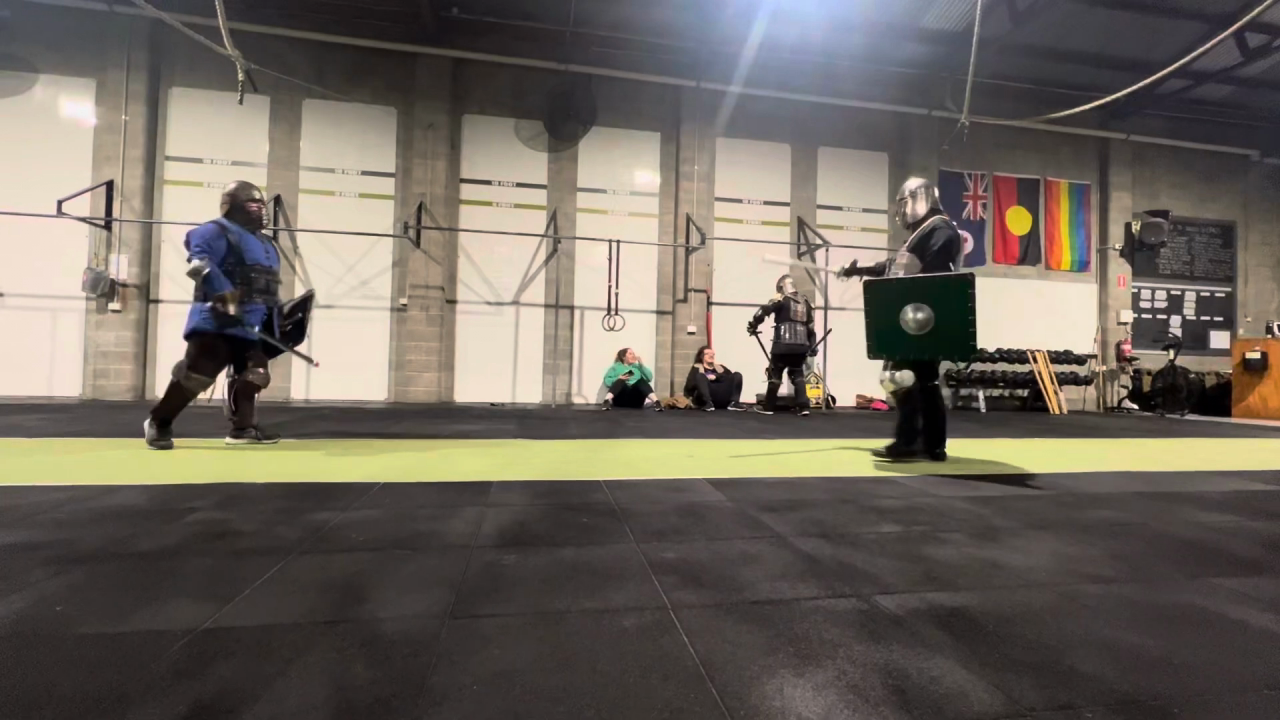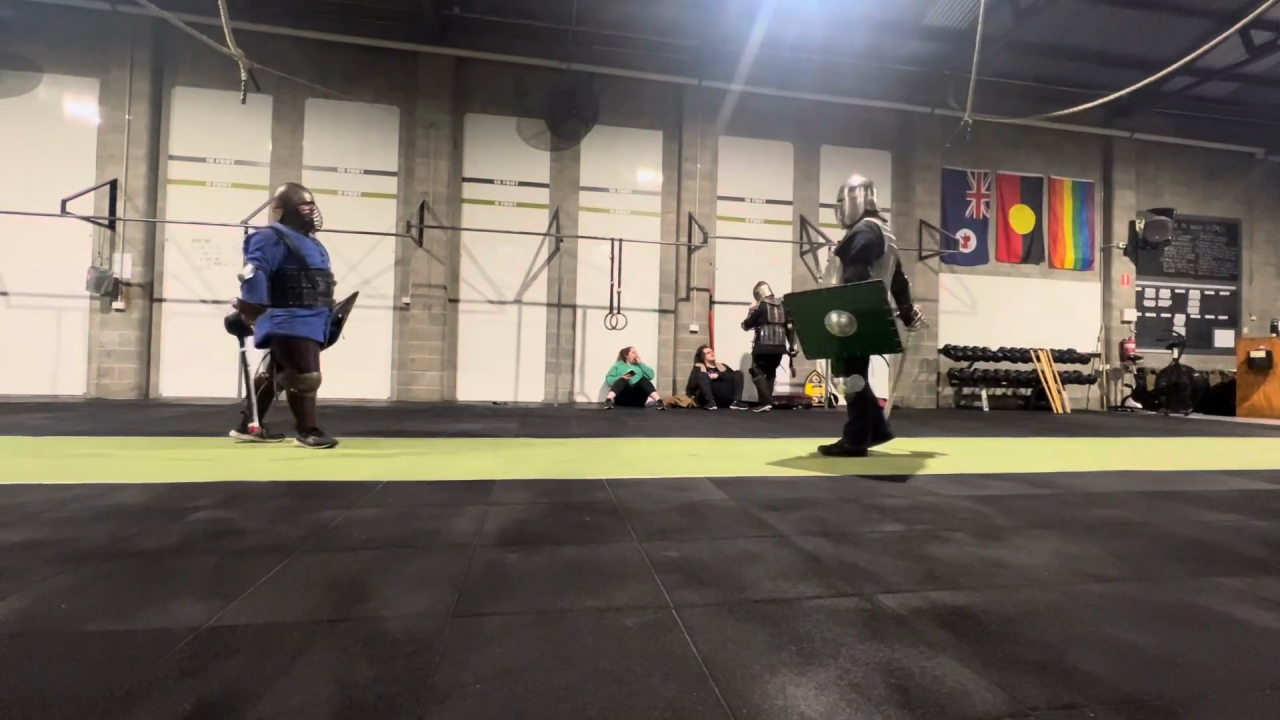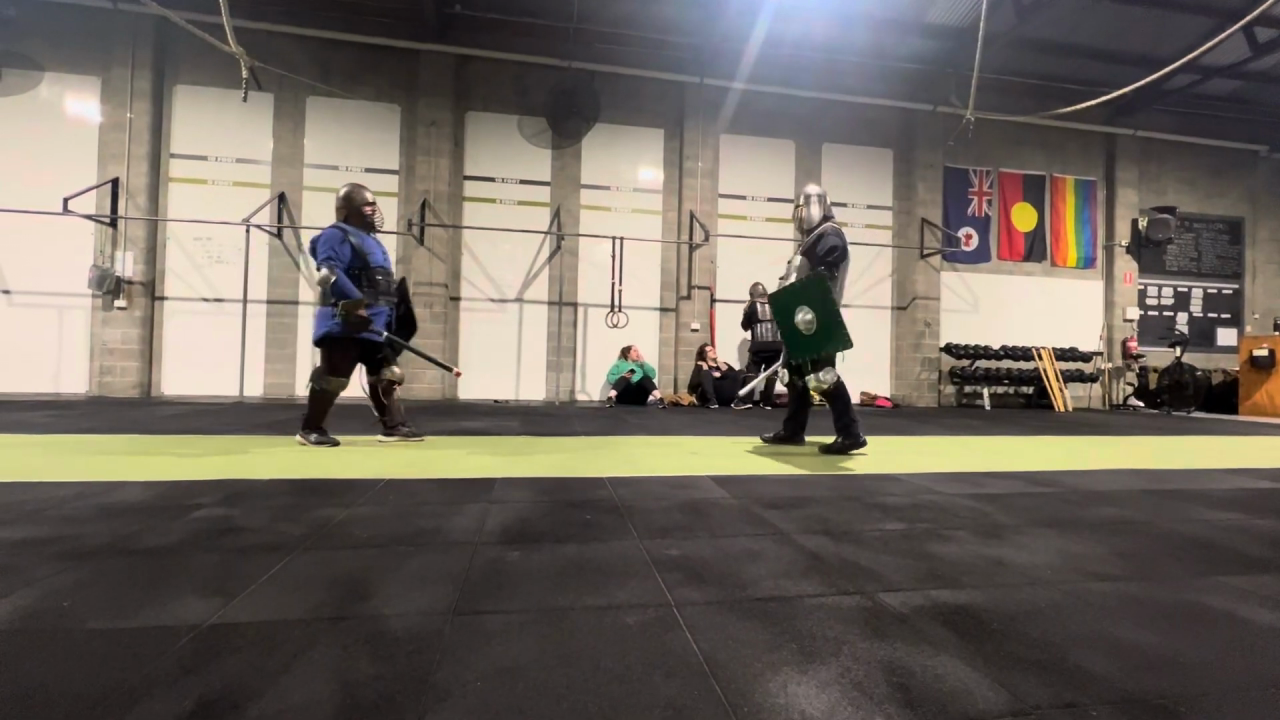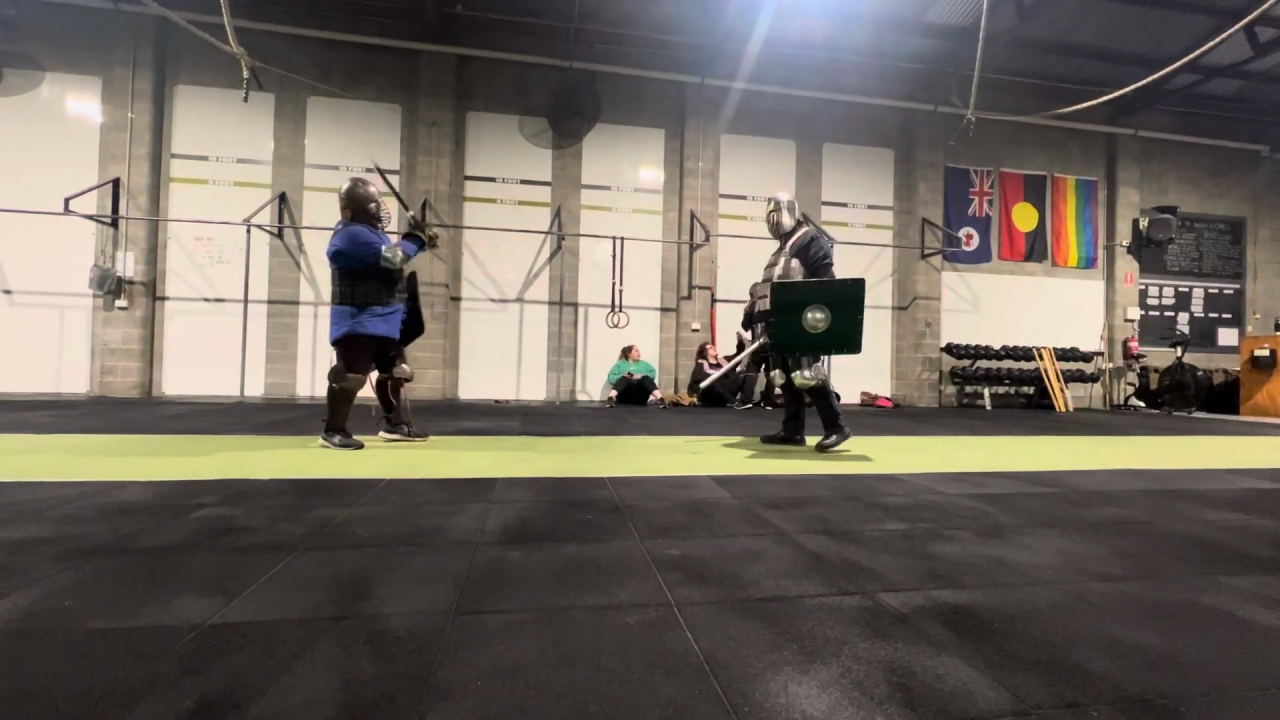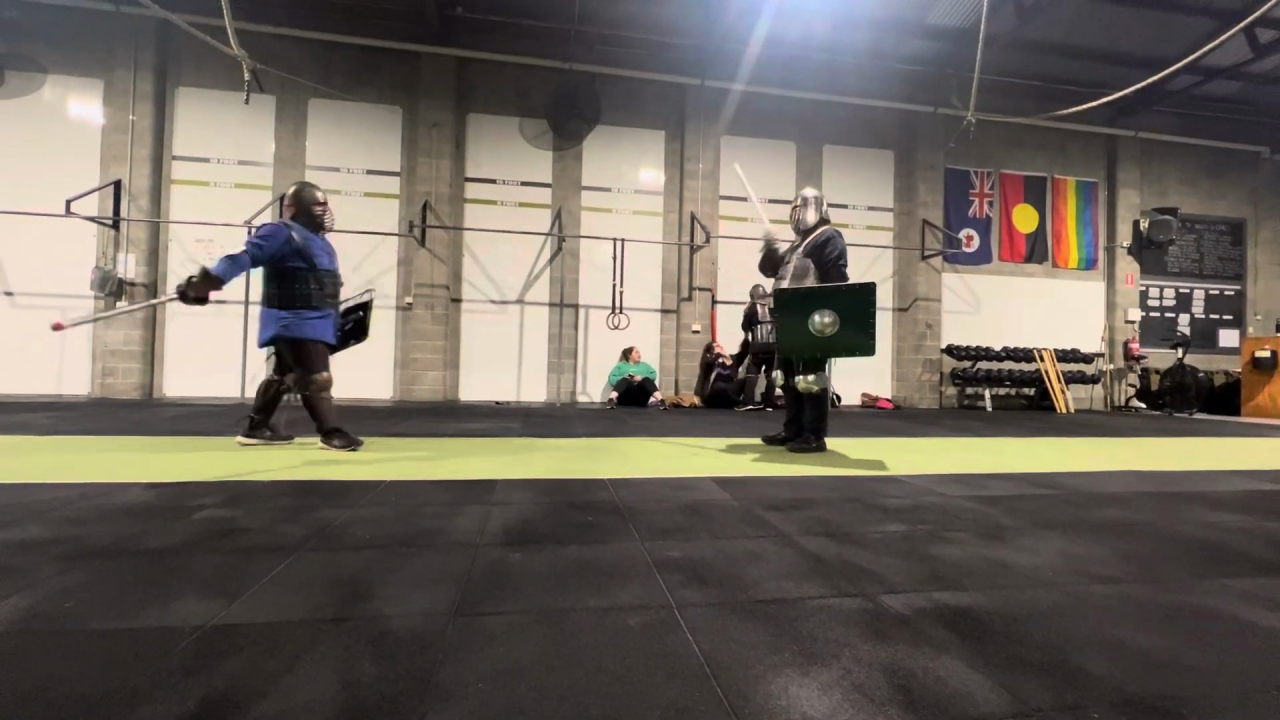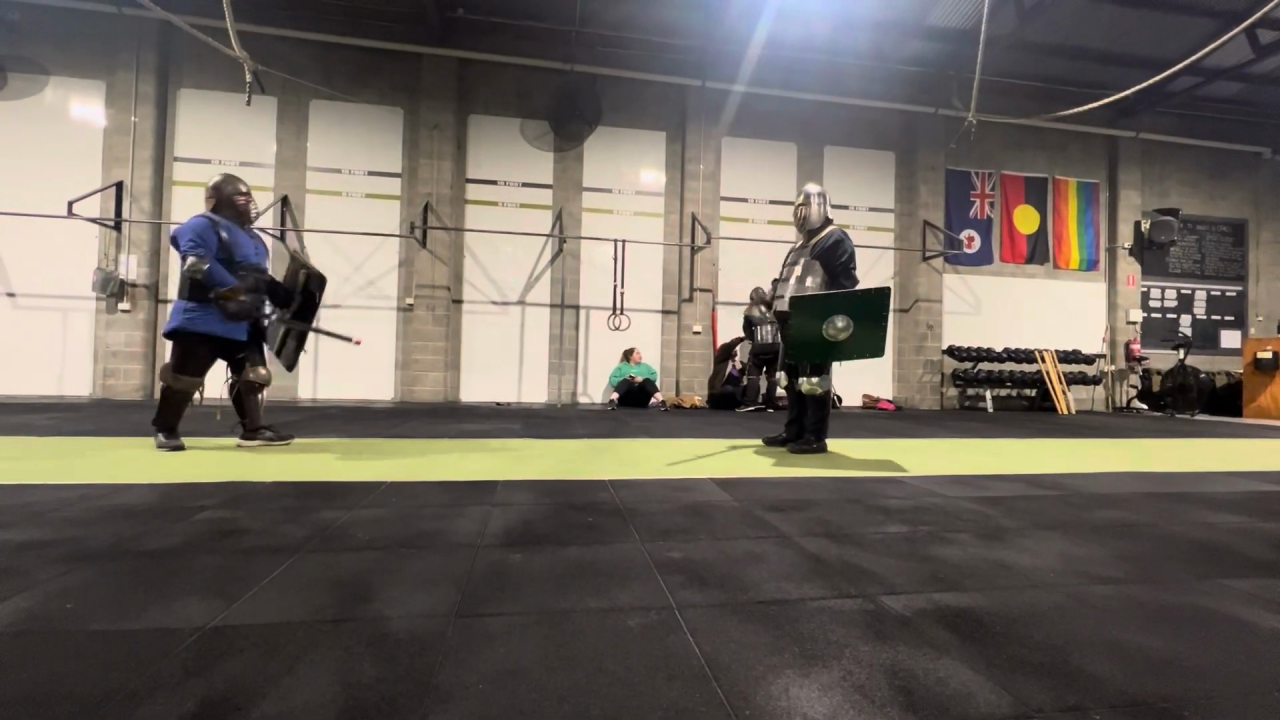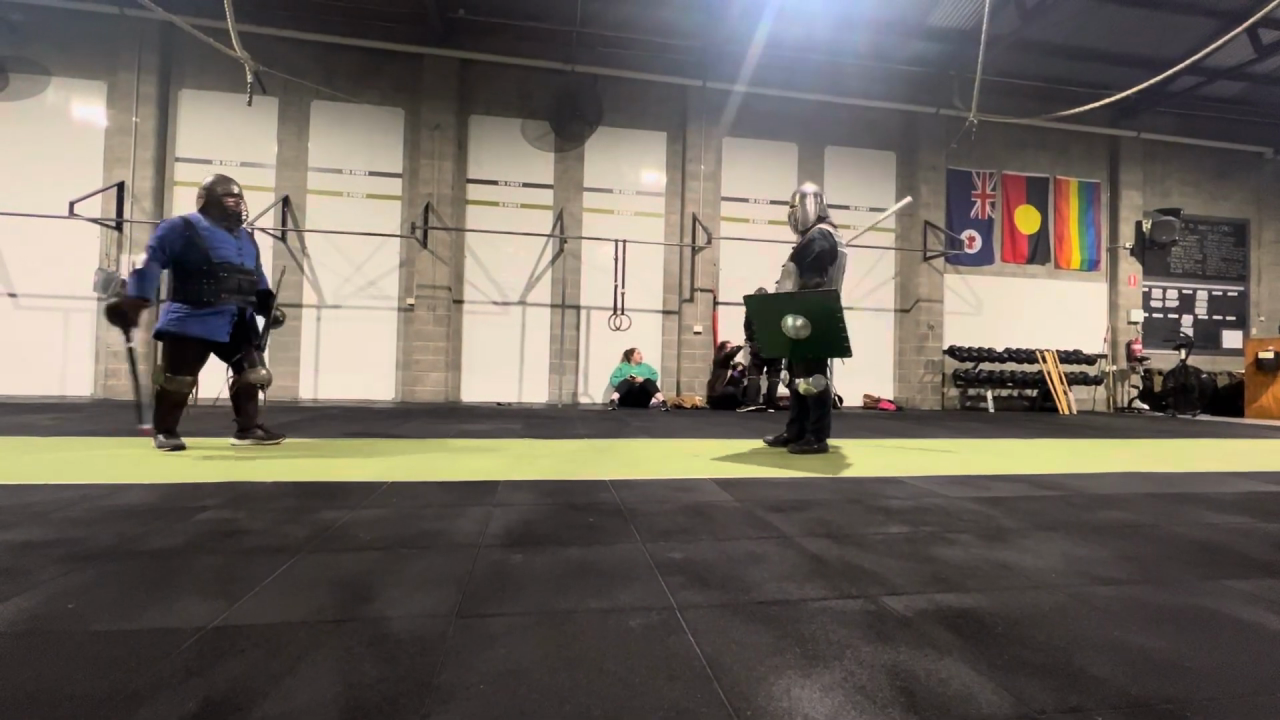
dt=0.7s
person 1, frame 1
left shoulder: (940, 229)
right shoulder: (925, 232)
left elbow: (939, 274)
right elbow: (896, 267)
right wrist: (859, 270)
left knee: (902, 373)
right knee: (925, 380)
left ankle: (906, 442)
right ankle: (932, 443)
person 1, frame 2
left shoulder: (865, 230)
right shoulder: (879, 231)
left elbow: (856, 276)
right elbow: (897, 278)
right wrist: (907, 311)
left knee: (851, 376)
right knee: (853, 375)
left ankle: (855, 440)
right ankle: (877, 428)
person 1, frame 3
left shoulder: (829, 235)
right shoulder: (814, 239)
left elbow: (823, 277)
left knee: (822, 374)
right knee: (796, 375)
left ankle: (850, 434)
right ankle: (793, 430)
person 1, frame 4
left shoulder: (810, 239)
right shoulder: (780, 250)
left elbow: (825, 277)
right elbow: (765, 289)
right wrist: (756, 319)
left knee: (807, 372)
right knee: (785, 377)
left ankle: (836, 427)
right ankle: (792, 431)
person 1, frame 5
left shoulder: (828, 238)
right shoulder: (796, 244)
left elbow: (837, 279)
right elbow: (768, 269)
right wrist: (771, 249)
left knee: (810, 376)
right knee: (789, 376)
left ankle: (815, 436)
right ankle: (793, 430)
person 1, frame 6
left shoulder: (835, 239)
right shoulder: (801, 244)
left elbow: (845, 281)
right elbow: (786, 278)
right wrist: (768, 303)
right hip: (792, 321)
left knee: (814, 378)
right knee: (792, 377)
left ankle: (815, 437)
right ankle: (794, 431)
person 1, frame 7
left shoulder: (819, 237)
right shoulder: (816, 237)
left elbow: (812, 282)
left knee: (812, 377)
right knee: (797, 377)
left ankle: (817, 437)
right ankle: (796, 431)
person 2, frame 1
left shoulder: (262, 242)
right shoulder: (215, 232)
left elbow: (268, 282)
right elbow: (201, 266)
right wrist: (226, 298)
left hip: (253, 321)
right hip: (221, 318)
left knee: (253, 373)
right knee: (200, 370)
left ankle: (243, 428)
right ankle: (160, 423)
person 2, frame 2
left shoulder: (310, 242)
right shoulder: (273, 238)
left elbow: (319, 283)
right elbow: (253, 273)
left wrist: (329, 316)
right wrist: (248, 310)
left hip: (309, 321)
right hip: (289, 320)
left knee: (276, 374)
right knee: (304, 374)
left ankle: (248, 426)
right ankle: (308, 431)
person 2, frame 3
left shoulder: (370, 240)
right shoulder: (337, 236)
right elbow: (329, 272)
left wrist: (388, 313)
right wrist: (354, 304)
left hip: (375, 322)
right hip: (346, 321)
left knee: (385, 373)
right knee: (333, 374)
left ankle: (393, 427)
right ankle: (311, 429)
person 2, frame 4
left shoulder: (367, 232)
right shoulder: (352, 235)
left elbow: (390, 260)
right elbow: (392, 256)
right wrist: (419, 237)
left hip: (382, 318)
right hip: (359, 319)
left knee: (395, 370)
right knee: (350, 374)
left ankle: (397, 425)
right ankle: (333, 431)
person 2, frame 5
left shoulder: (319, 242)
right shoulder: (282, 234)
right elbow: (244, 256)
left wrist: (335, 318)
right wrist: (206, 281)
left hip: (315, 323)
right hip: (294, 321)
left knee: (285, 376)
right knee: (315, 377)
left ankle: (256, 428)
right ankle: (332, 433)
person 2, frame 6
left shoulder: (251, 237)
right shoulder: (202, 226)
left elbow: (258, 277)
right elbow: (199, 264)
left wrist: (280, 293)
right wrist: (234, 293)
left hip: (240, 322)
right hip: (203, 317)
left knee: (253, 374)
right knee: (185, 376)
left ankle: (254, 429)
right ankle: (165, 430)
person 2, frame 7
left shoulder: (245, 237)
right shoulder: (182, 228)
left elbow: (256, 278)
right elbow: (150, 263)
left wrist: (269, 306)
right wrist: (133, 302)
left hip: (238, 322)
right hip: (192, 319)
left knee: (254, 372)
right knee: (177, 378)
left ankle: (248, 429)
right ankle: (165, 431)
